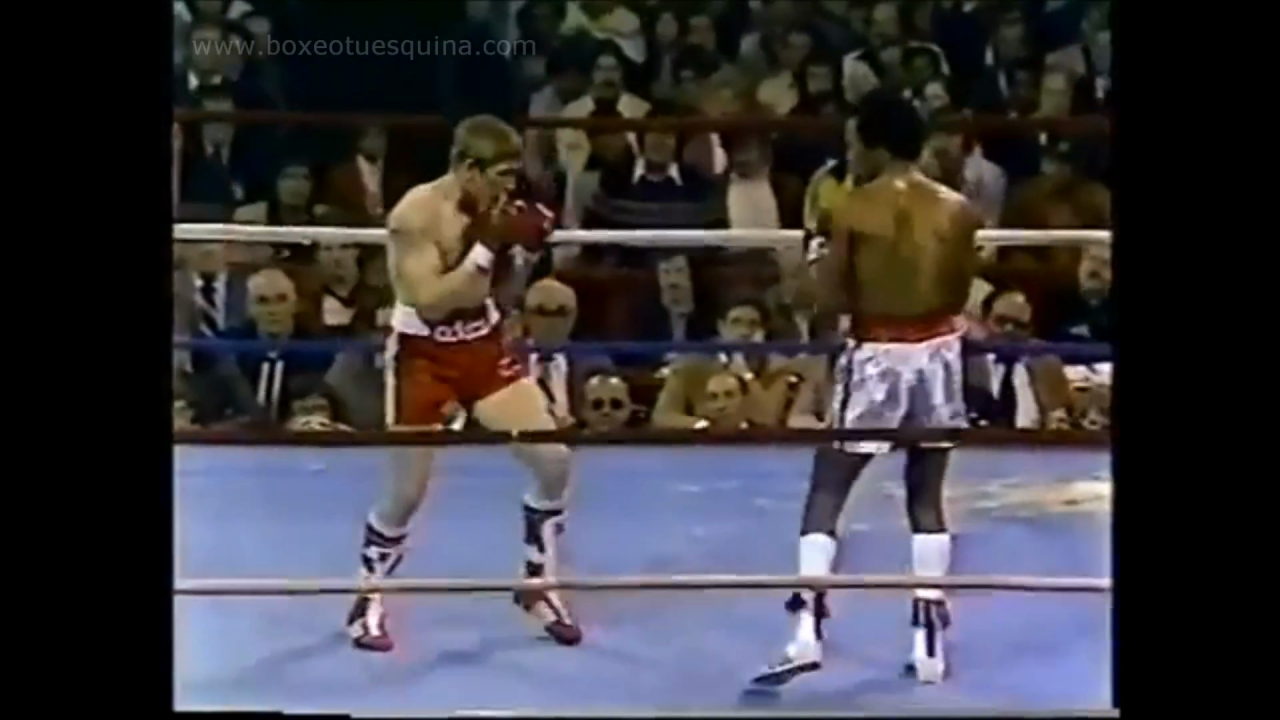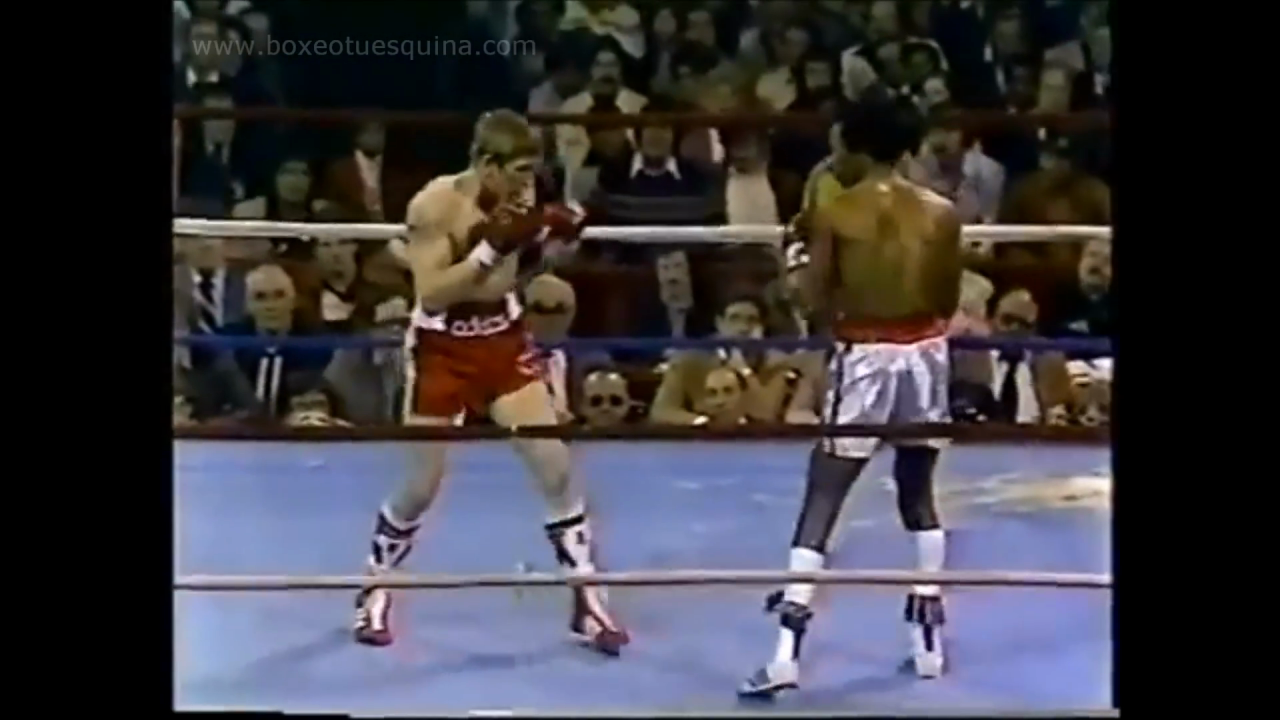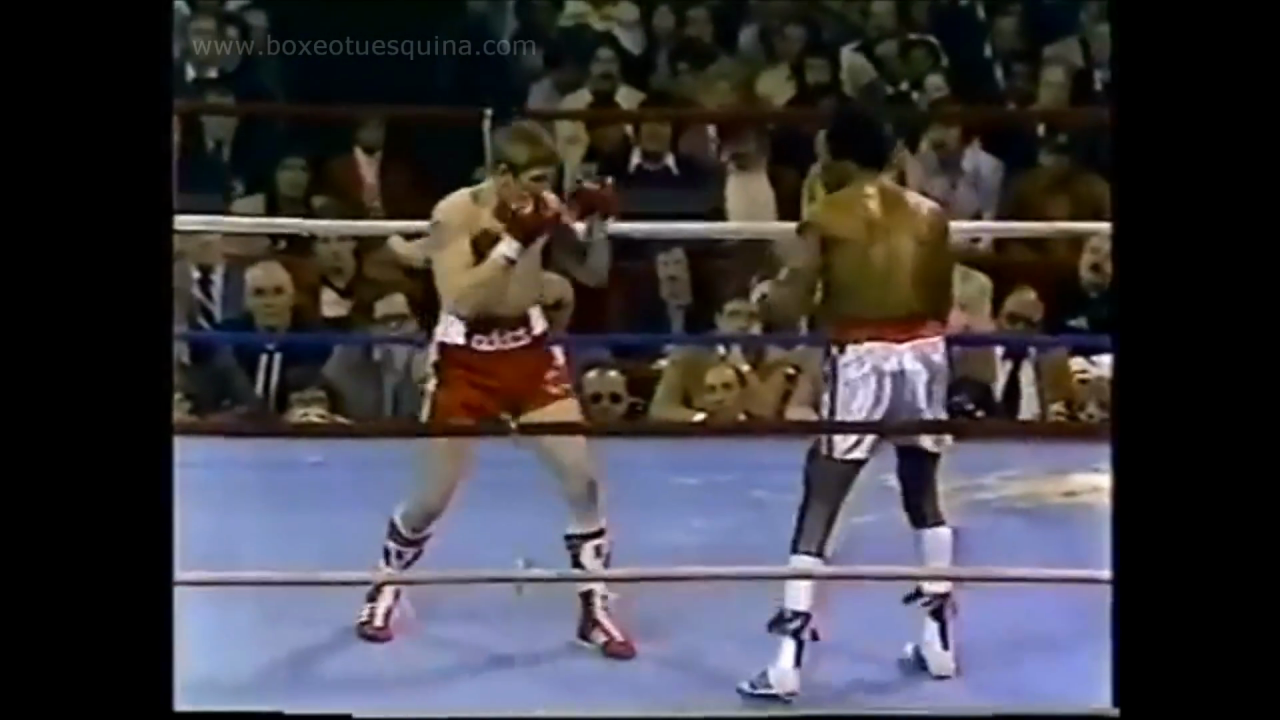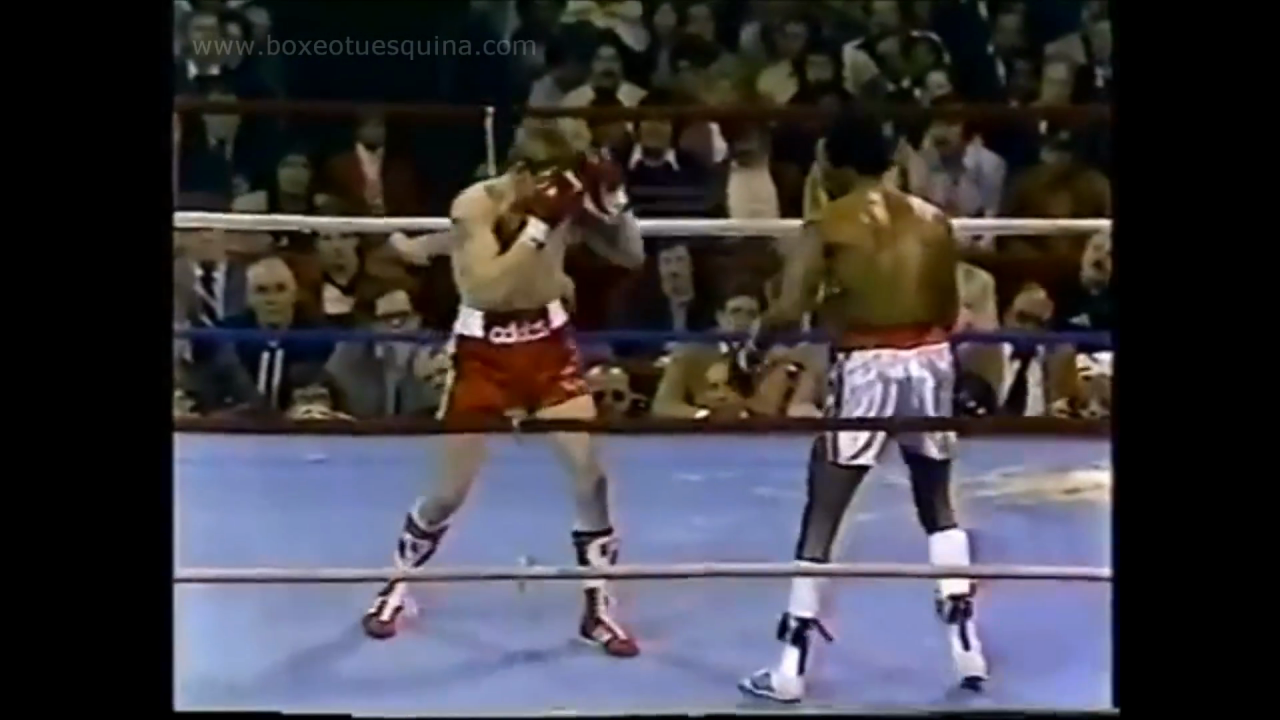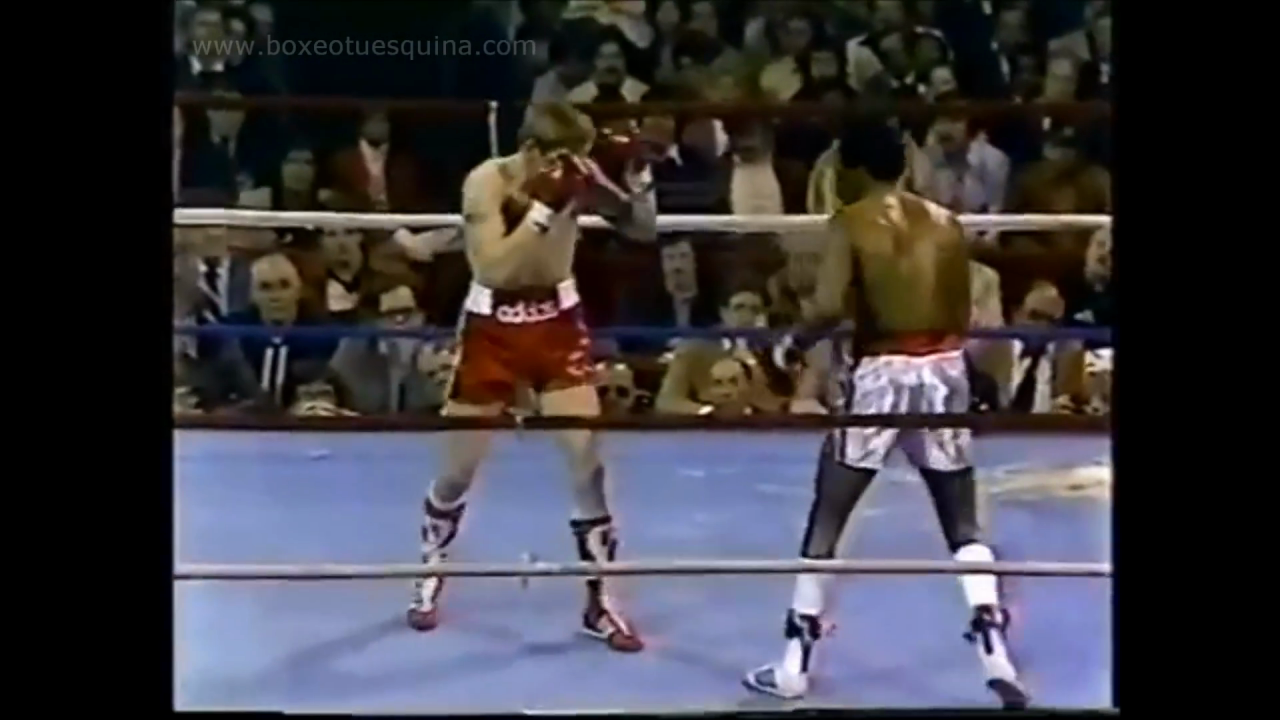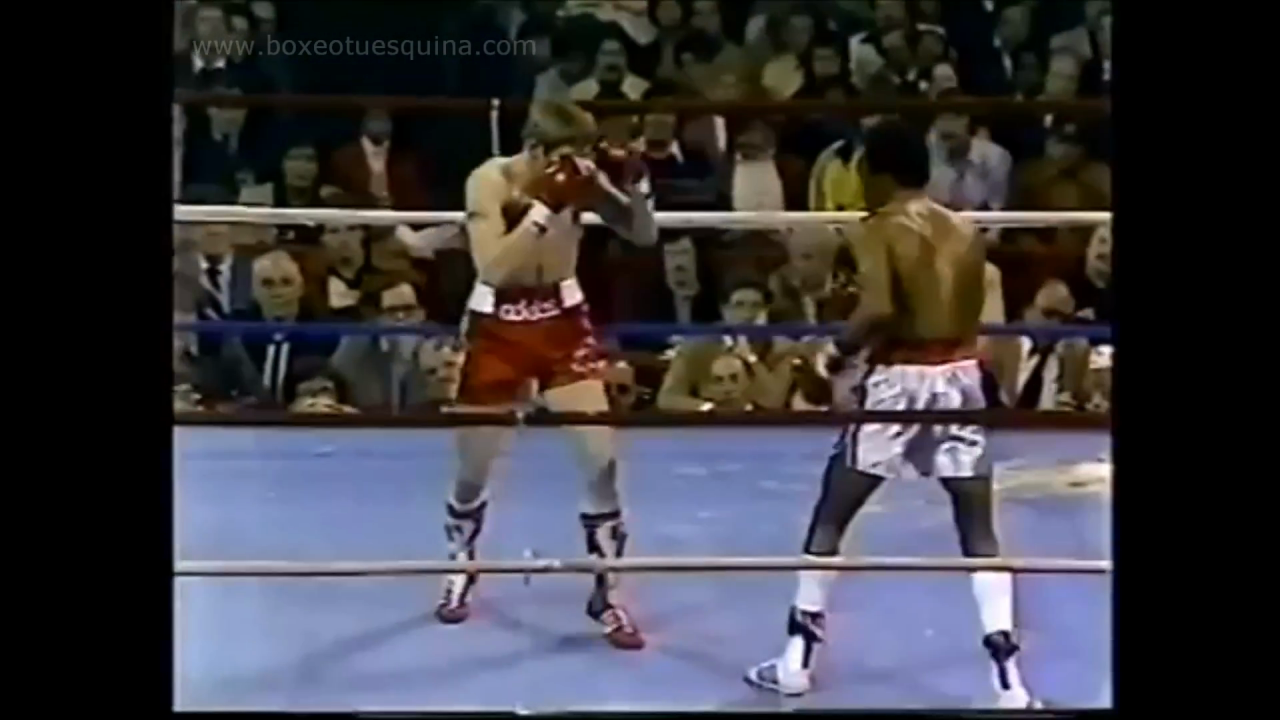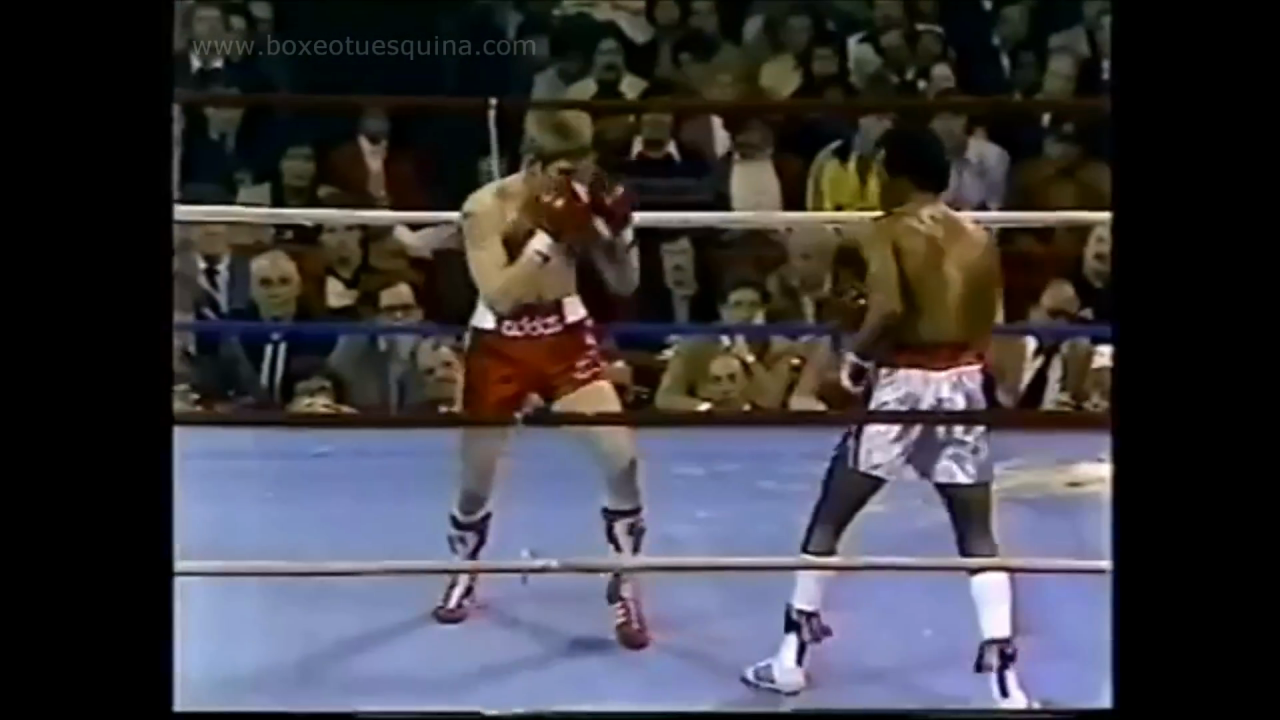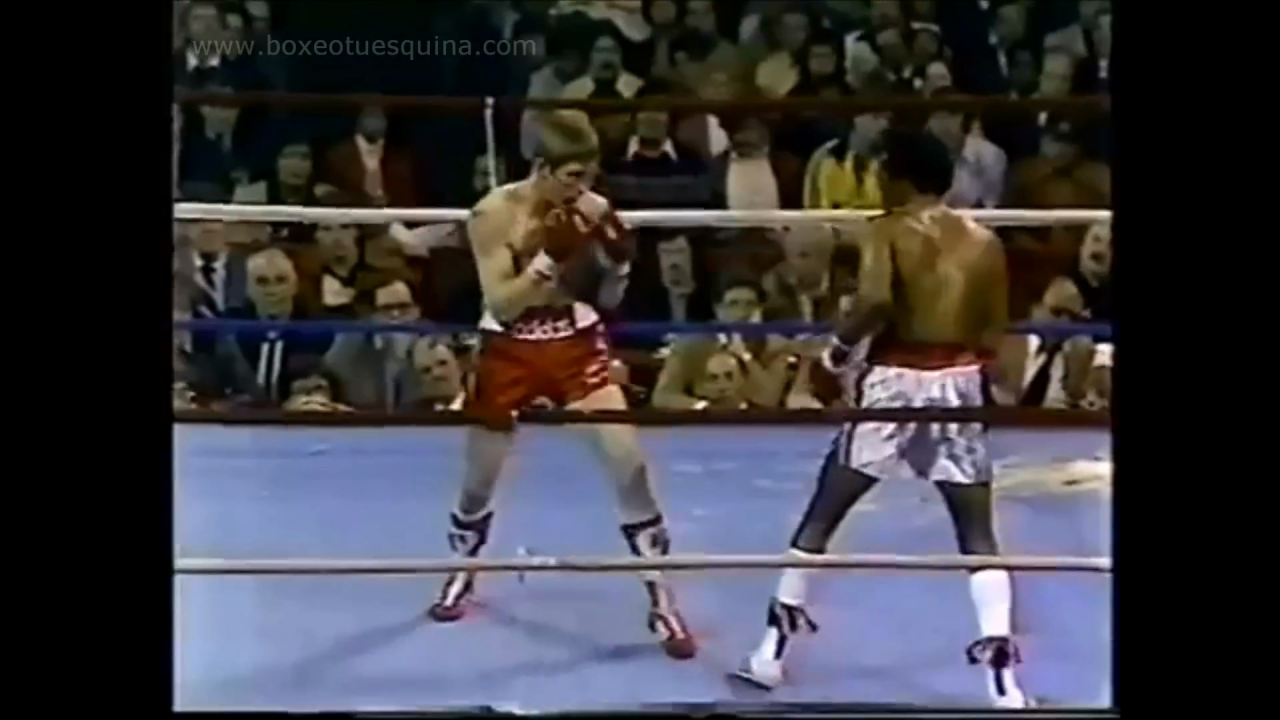
dt=0.1s
person 1, frame 1
left shoulder: (854, 208)
right shoulder: (958, 210)
left elbow: (831, 298)
right elbow: (957, 297)
left wrist: (819, 259)
left hip: (878, 357)
right hip: (939, 352)
left knee: (826, 494)
right knee: (926, 498)
left ankle: (808, 631)
right ankle: (928, 641)
person 1, frame 2
left shoulder: (838, 212)
right shoulder: (942, 212)
left elbow: (818, 299)
right elbow: (948, 301)
left wrist: (809, 271)
left hip: (866, 359)
right hip: (926, 353)
left knee: (821, 501)
right knee: (918, 500)
left ankle: (789, 650)
right ankle: (928, 639)
person 1, frame 3
left shoulder: (826, 215)
right shoulder: (929, 214)
left elbow: (795, 302)
right elbow: (942, 304)
left wrist: (764, 292)
left hip: (861, 359)
right hip: (922, 354)
left knee: (819, 505)
right knee: (923, 498)
left ankle: (789, 658)
right ankle: (939, 638)
person 1, frame 4
left shoulder: (829, 222)
right shoulder: (933, 219)
left elbow: (789, 307)
right elbow: (950, 311)
left wrist: (750, 348)
left hip: (868, 365)
right hip: (930, 361)
left knee: (822, 516)
right knee: (938, 507)
left ankle: (791, 663)
right ankle: (964, 638)
person 1, frame 5
left shoulder: (850, 224)
right shoulder: (946, 223)
left elbow: (829, 307)
right elbow: (961, 316)
left wrist: (787, 349)
left hip: (880, 371)
right hip: (942, 367)
left knee: (828, 514)
right knee: (961, 521)
left ankle: (796, 661)
right ankle: (993, 650)
person 1, frame 6
left shoulder: (878, 231)
right shoulder: (966, 234)
left elbow: (878, 310)
right elbow: (969, 320)
left wrist: (836, 357)
left hip: (897, 380)
right hip: (959, 379)
left knee: (830, 519)
right knee: (980, 535)
left ankle: (796, 659)
right ankle: (1006, 671)
person 1, frame 7
left shoulder: (888, 232)
right shoulder: (980, 240)
left elbow: (889, 309)
right elbow: (984, 329)
left wrist: (854, 362)
left hip: (903, 383)
right hip: (962, 383)
left knee: (829, 518)
right knee: (977, 537)
left ankle: (792, 657)
right ankle: (1005, 679)
person 1, frame 8
left shoulder: (885, 230)
right shoulder: (984, 242)
left elbow: (875, 300)
right elbow: (993, 336)
left wrist: (837, 350)
left hip: (895, 381)
right hip: (958, 384)
left knee: (820, 515)
right knee: (977, 536)
left ankle: (771, 650)
right ankle: (1002, 675)
person 2, frame 1
left shoulder: (490, 204)
right shoulder: (418, 212)
left elbow: (500, 280)
right elbow: (431, 302)
left wrist: (531, 237)
right wrist: (487, 250)
left hip: (483, 342)
right hip: (422, 350)
left knee: (554, 459)
right knee: (407, 492)
left ankle: (539, 583)
right ankle: (369, 601)
person 2, frame 2
left shoulder: (519, 201)
right shoulder: (434, 203)
left elbow: (513, 268)
right elbow: (430, 295)
left wrist: (556, 237)
right wrist: (489, 248)
left hip: (504, 336)
right hip: (442, 345)
left knee: (556, 470)
right knee: (421, 486)
left ankle: (587, 602)
right ankle: (376, 594)
person 2, frame 3
left shoulder: (541, 207)
right shoulder: (456, 212)
right elbow: (461, 300)
left wrist: (595, 224)
right wrist: (513, 243)
left hip: (529, 350)
right hip: (465, 357)
left knee: (582, 480)
right knee: (432, 497)
left ankle: (595, 610)
right ankle: (384, 590)
person 2, frame 4
left shoulder: (565, 194)
right shoulder: (475, 205)
left elbow: (631, 255)
right elbow: (486, 287)
left wrist: (610, 198)
right wrist: (538, 224)
left hip: (549, 345)
right hip: (483, 350)
left knee: (590, 478)
right knee: (449, 492)
left ankle: (598, 608)
right ankle: (397, 586)
person 2, frame 5
left shoulder: (574, 176)
right shoulder: (485, 183)
right elbow: (494, 267)
right wrist: (545, 208)
left hip: (558, 324)
right hip: (492, 330)
left knee: (589, 467)
right knee: (458, 470)
left ankle: (600, 600)
right ankle: (431, 573)
person 2, frame 6
left shoulder: (582, 178)
right shoulder: (488, 182)
left elbow: (645, 237)
right elbow: (495, 268)
left wrist: (635, 185)
right wrist: (545, 206)
left hip: (563, 323)
right hip: (496, 327)
left knee: (602, 460)
right knee: (473, 469)
left ankle: (606, 594)
right ankle: (462, 572)
person 2, frame 7
left shoulder: (578, 198)
right shoulder: (486, 207)
left elbow: (625, 284)
right elbow: (498, 295)
left wrist: (619, 232)
right wrist: (549, 238)
left hip: (565, 338)
right hip: (499, 346)
left knee: (621, 459)
right knee: (475, 482)
left ankle: (623, 590)
right ankle: (463, 577)
person 2, frame 8
left shoulder: (594, 208)
right shoulder: (495, 212)
left elbow: (609, 299)
right elbow: (498, 304)
left wrist: (617, 260)
right wrist: (549, 258)
left hip: (578, 342)
right hip: (509, 348)
left knee: (631, 469)
right knee: (478, 481)
left ankle: (662, 603)
right ankle: (461, 576)
